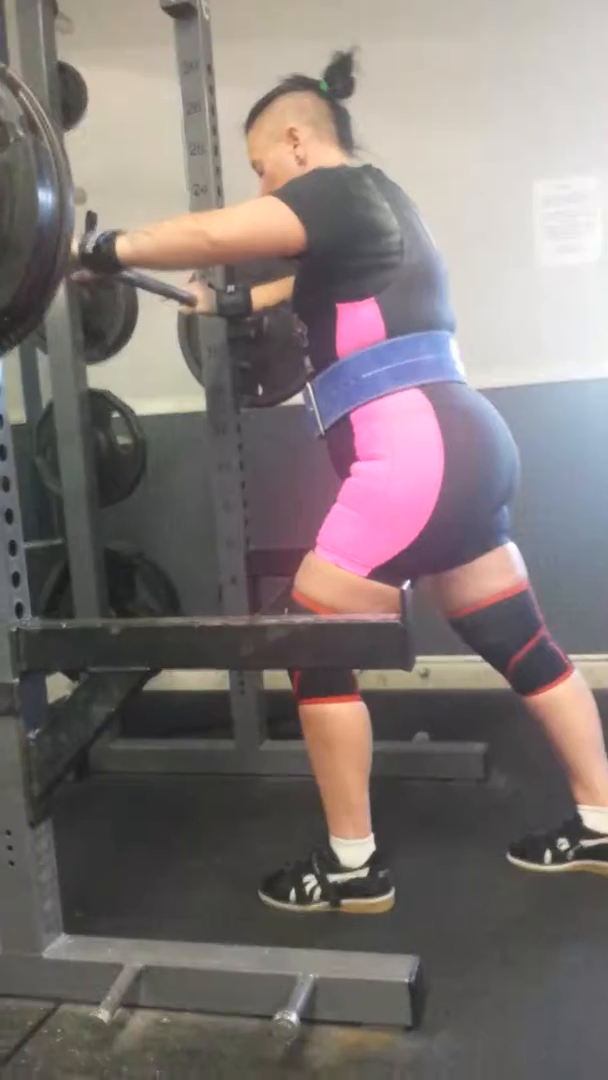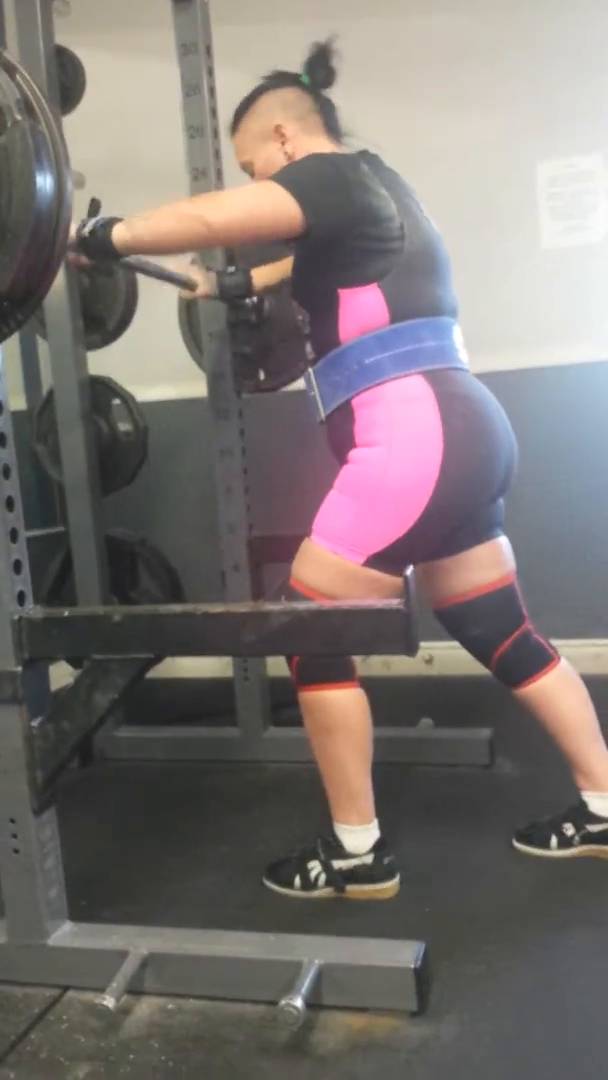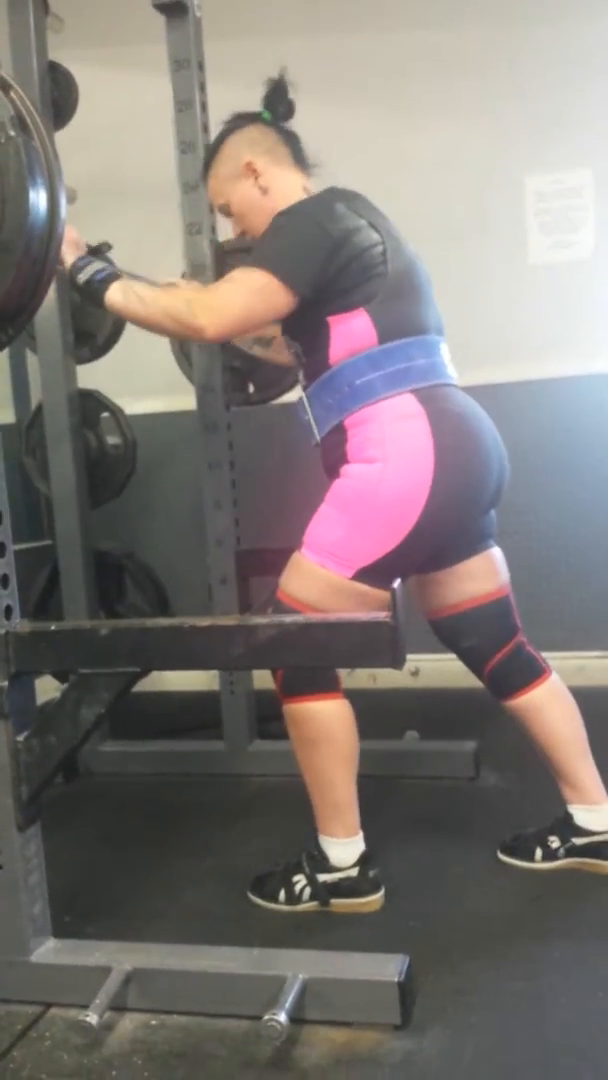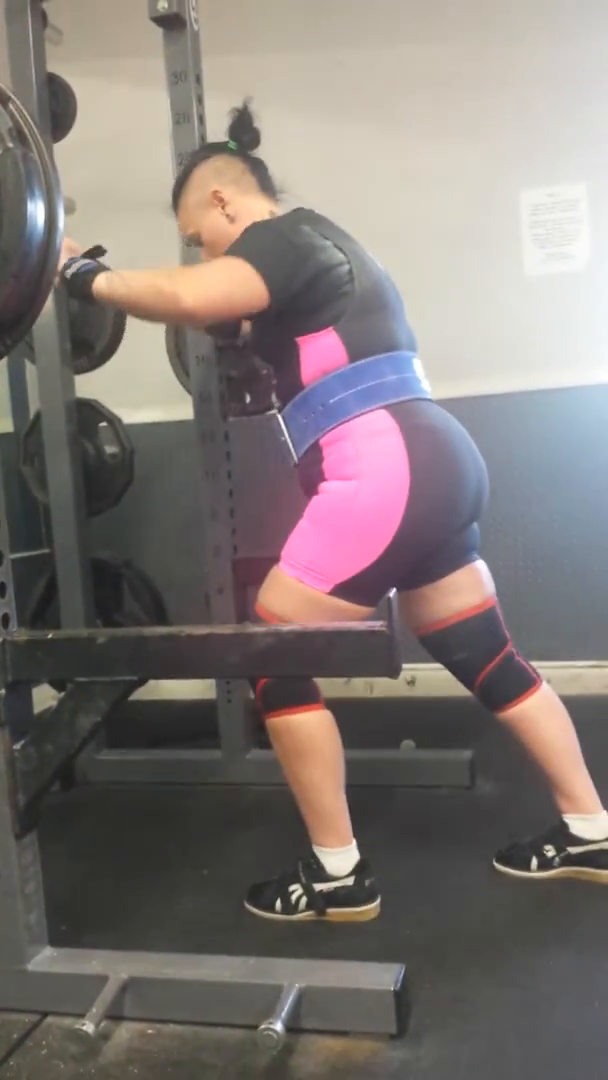
dt=0.7s
person 1, frame 1
left shoulder: (342, 189)
right shoulder: (371, 202)
left elbow: (217, 233)
left wrist: (104, 249)
right wrist: (232, 303)
left hip: (412, 453)
right hip: (462, 445)
right knee: (518, 643)
left ankle: (352, 865)
person 1, frame 2
left shoulder: (336, 178)
right shoulder: (364, 189)
left elbow: (217, 216)
right elbow: (316, 276)
left wrist: (104, 235)
right wrist: (234, 286)
left hip: (412, 440)
right hip: (463, 432)
right knee: (502, 636)
left ankle: (358, 852)
person 1, frame 3
left shoulder: (314, 220)
right shoulder: (346, 221)
left elbow: (212, 318)
right elbow: (306, 335)
left wrist: (96, 278)
left hip: (402, 458)
right hip: (456, 449)
right knee: (495, 647)
left ankle: (342, 865)
person 1, frame 4
left shoulder: (283, 236)
right shoulder: (318, 245)
left elbow: (190, 295)
left wrist: (82, 275)
right wrist: (232, 329)
left hip: (381, 474)
right hip: (435, 464)
right knee: (485, 658)
left ankle: (338, 874)
